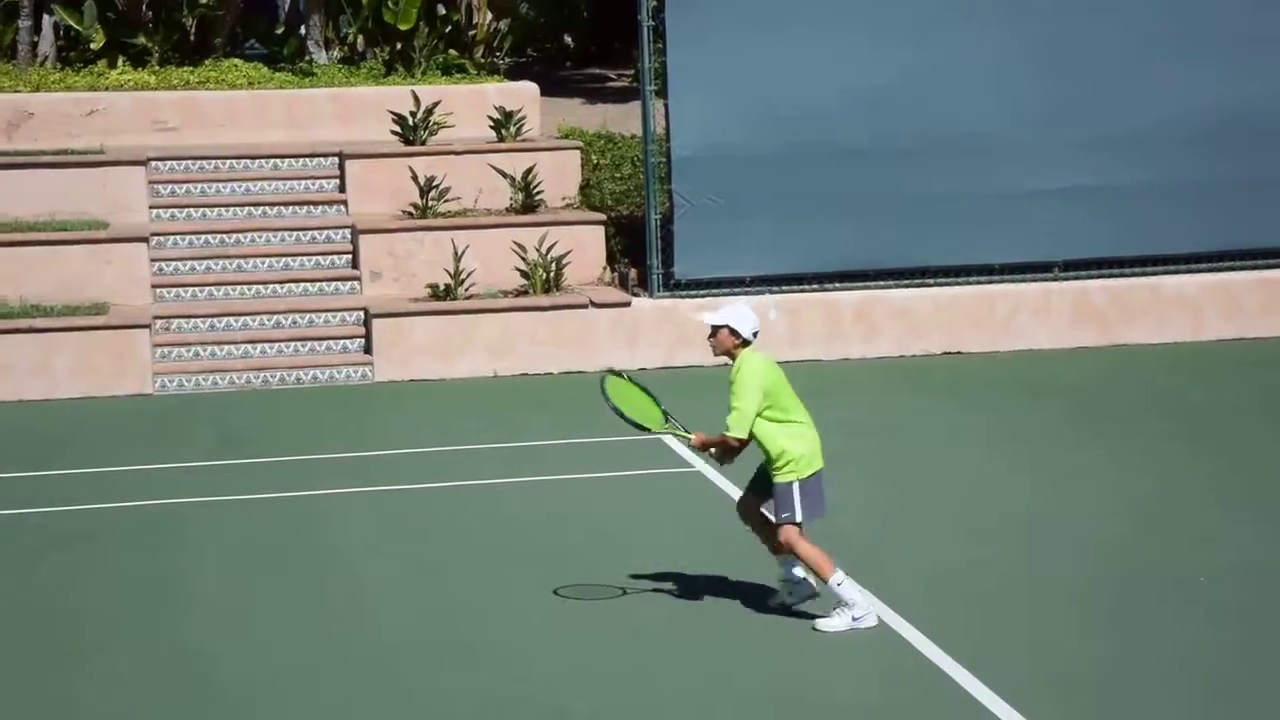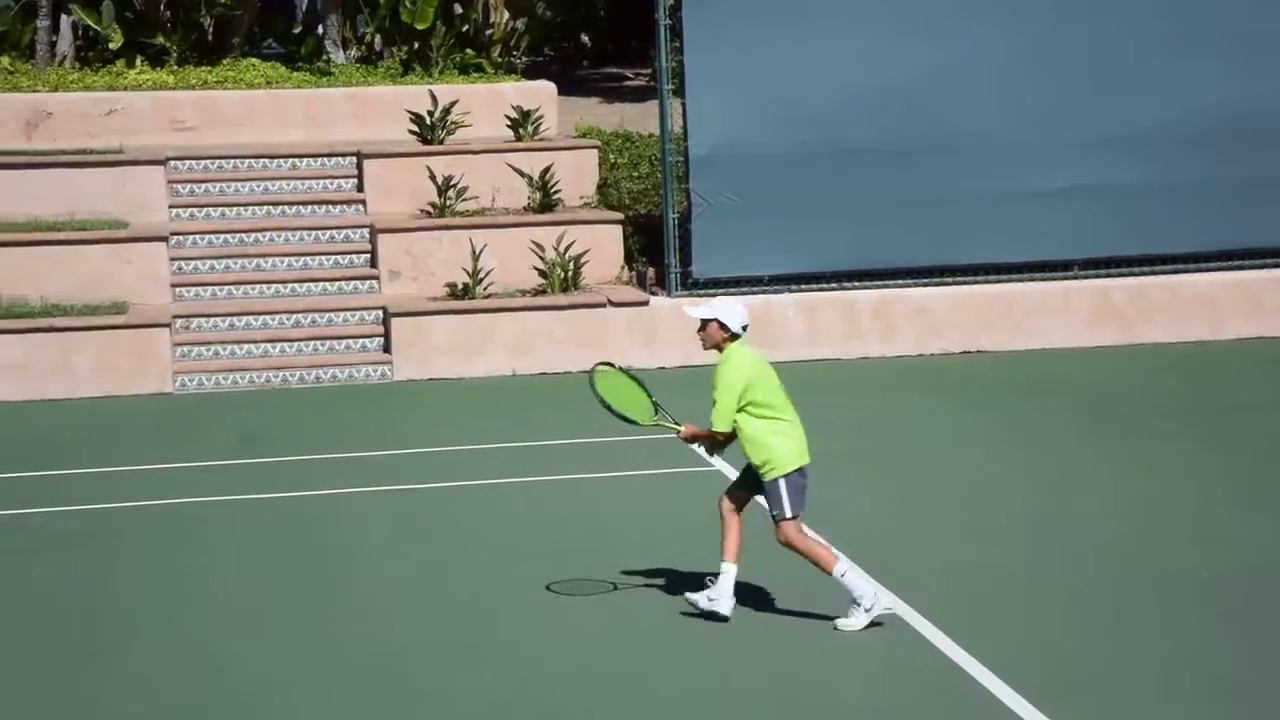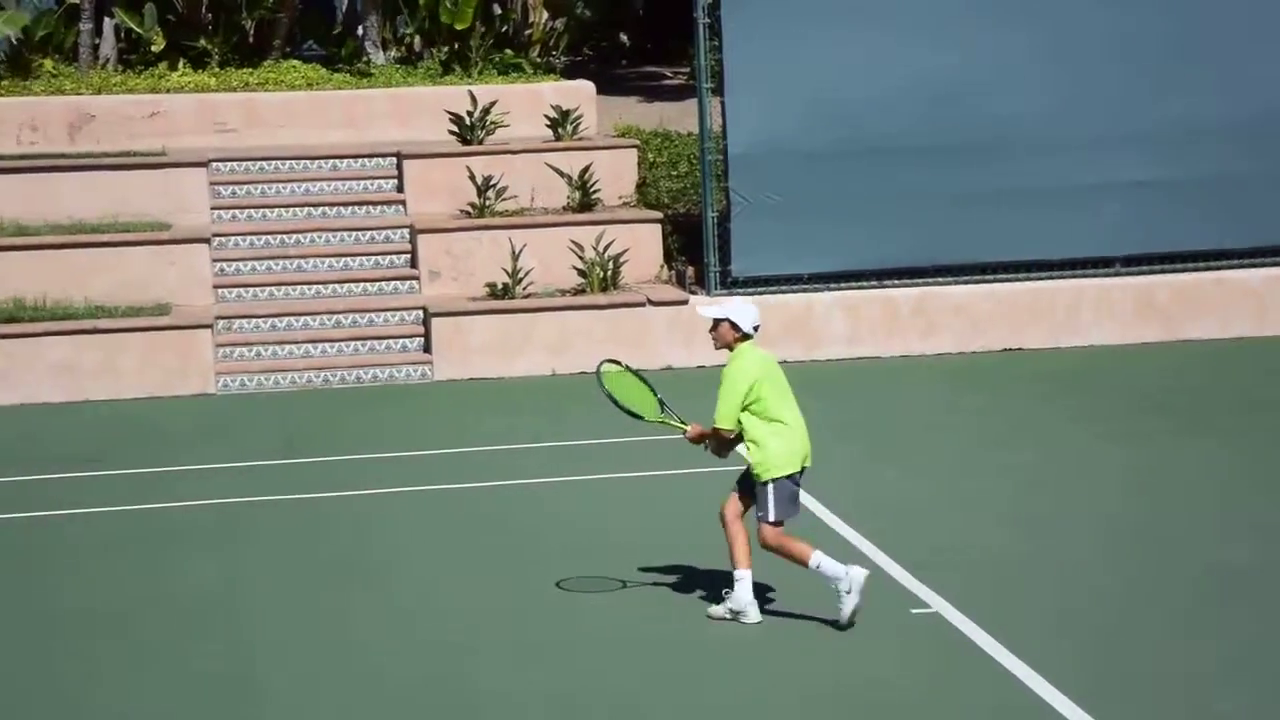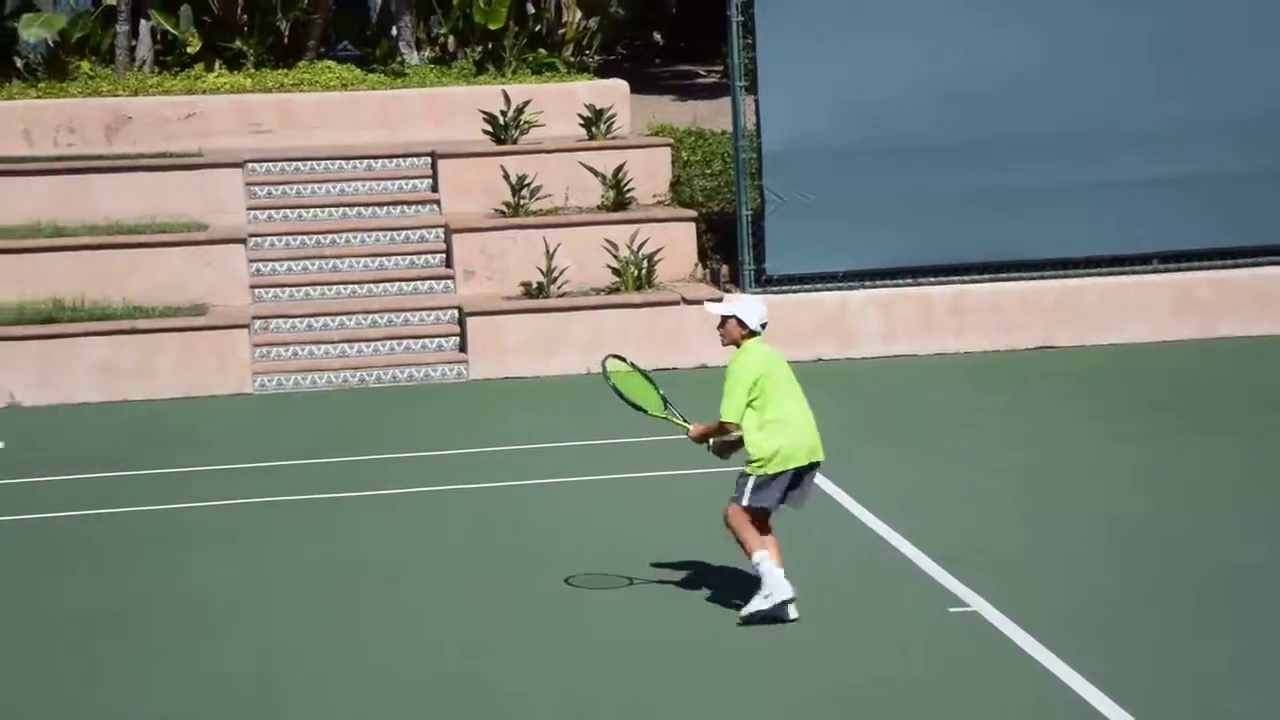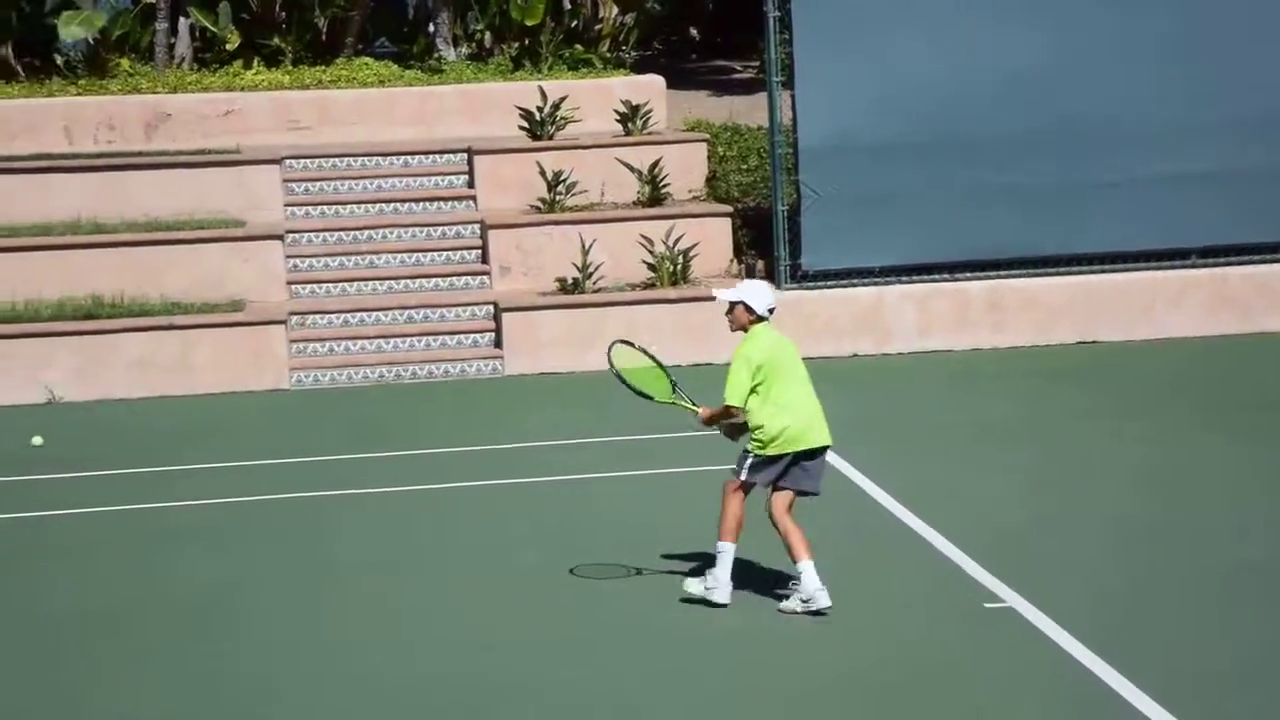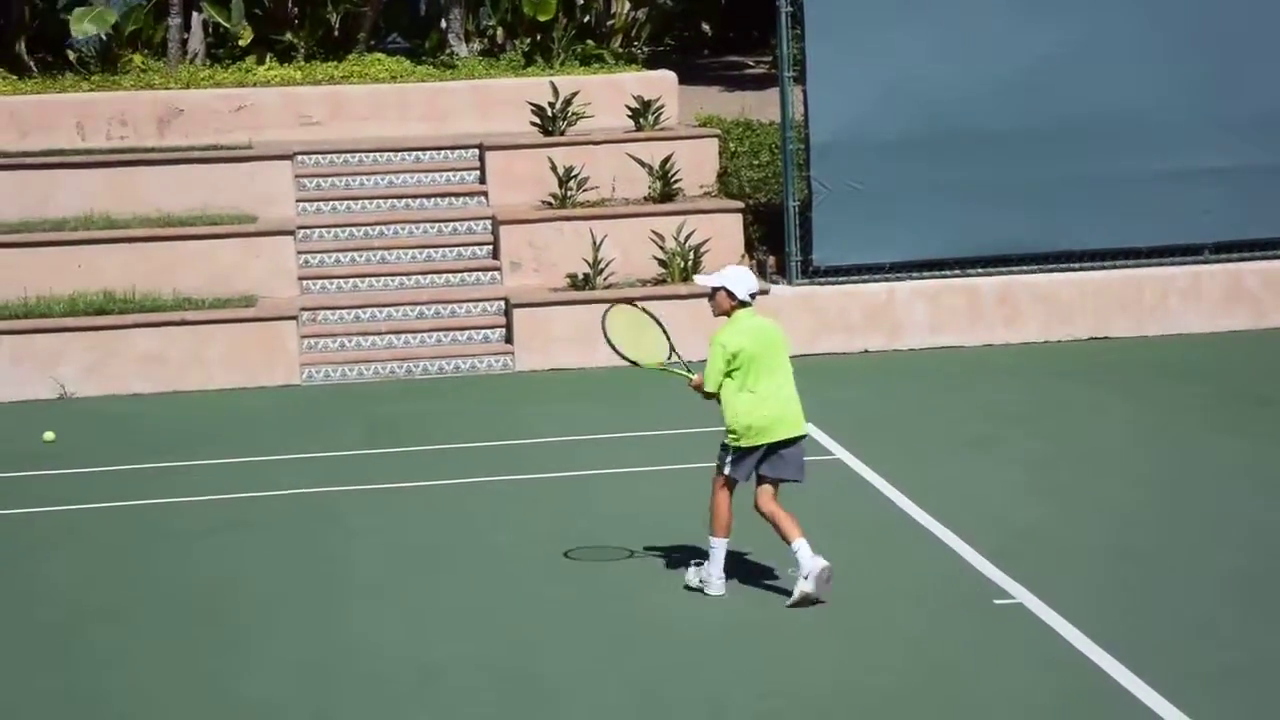
dt=0.1s
person 1, frame 1
left shoulder: (746, 375)
right shoulder: (754, 364)
left elbow: (737, 436)
left wrist: (705, 442)
right wrist: (729, 448)
left hip: (793, 459)
right hip: (786, 454)
left knee: (789, 536)
right knee: (748, 509)
left ankle: (856, 605)
right ankle: (796, 579)
person 1, frame 2
left shoulder: (730, 369)
right shoulder: (745, 357)
left elbow: (721, 431)
left wrist: (694, 434)
right wrist: (719, 440)
left hip: (781, 456)
right hip: (775, 450)
left knee: (789, 533)
right knee: (728, 504)
left ankle: (866, 597)
right ankle: (722, 595)
person 1, frame 3
left shoulder: (738, 369)
right shoulder: (762, 358)
left elbow: (723, 429)
left wrist: (699, 434)
right wrist: (726, 443)
left hip: (777, 457)
right hip: (783, 452)
left knee: (771, 537)
right knee: (732, 511)
left ankle: (842, 576)
right ankle: (743, 599)
person 1, frame 4
left shoulder: (743, 364)
right shoulder: (769, 357)
left elbow: (729, 423)
left wrist: (702, 432)
right wrist: (730, 443)
left hip: (778, 453)
right hip: (806, 447)
left knee: (736, 516)
right knee: (758, 521)
left ankle: (775, 584)
right ankle: (778, 595)
person 1, frame 5
left shoulder: (748, 349)
right shoulder: (781, 342)
left elbow: (733, 407)
left wrist: (709, 416)
right wrist: (738, 421)
left hip: (778, 436)
right hip: (811, 435)
left knee: (734, 491)
right knee: (779, 509)
left ankle: (719, 581)
right ankle: (811, 589)
person 1, frame 6
left shoulder: (724, 337)
right shoulder: (771, 328)
left elbow: (710, 390)
left wrist: (698, 382)
left hip: (752, 428)
right hip: (790, 424)
left knee: (722, 487)
right knee: (765, 501)
left ankle: (714, 574)
right ankle: (809, 564)
